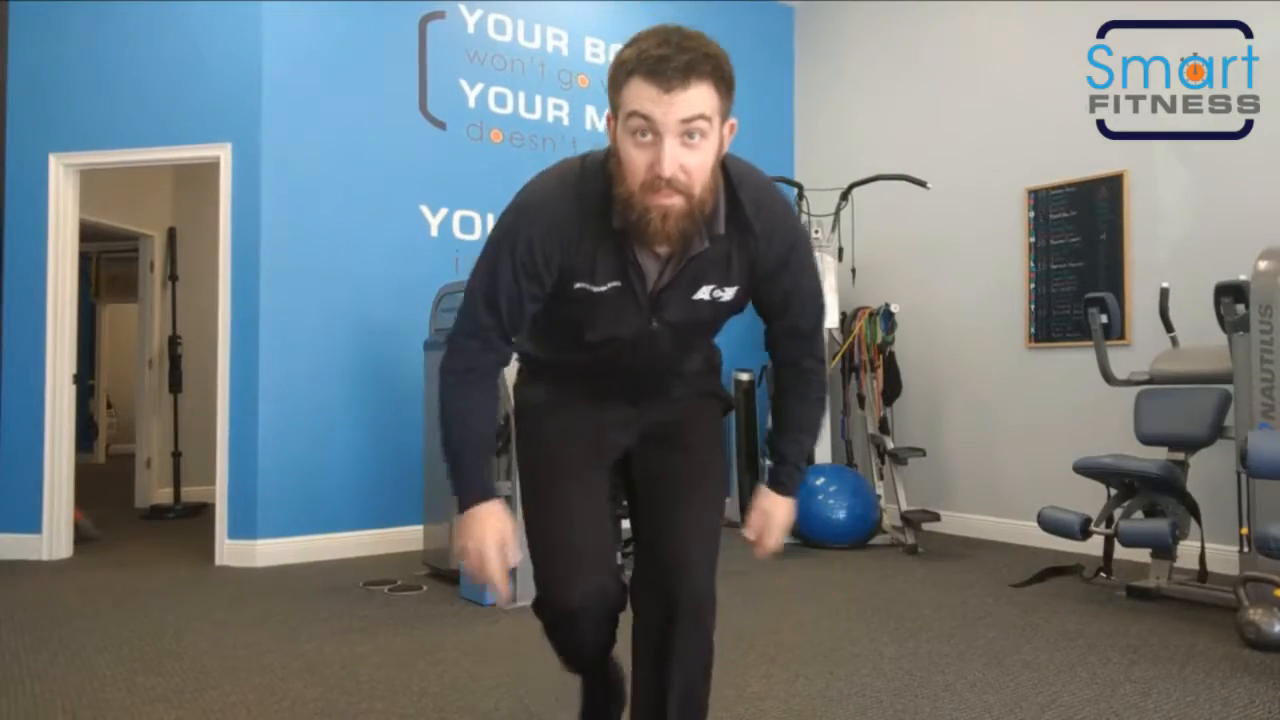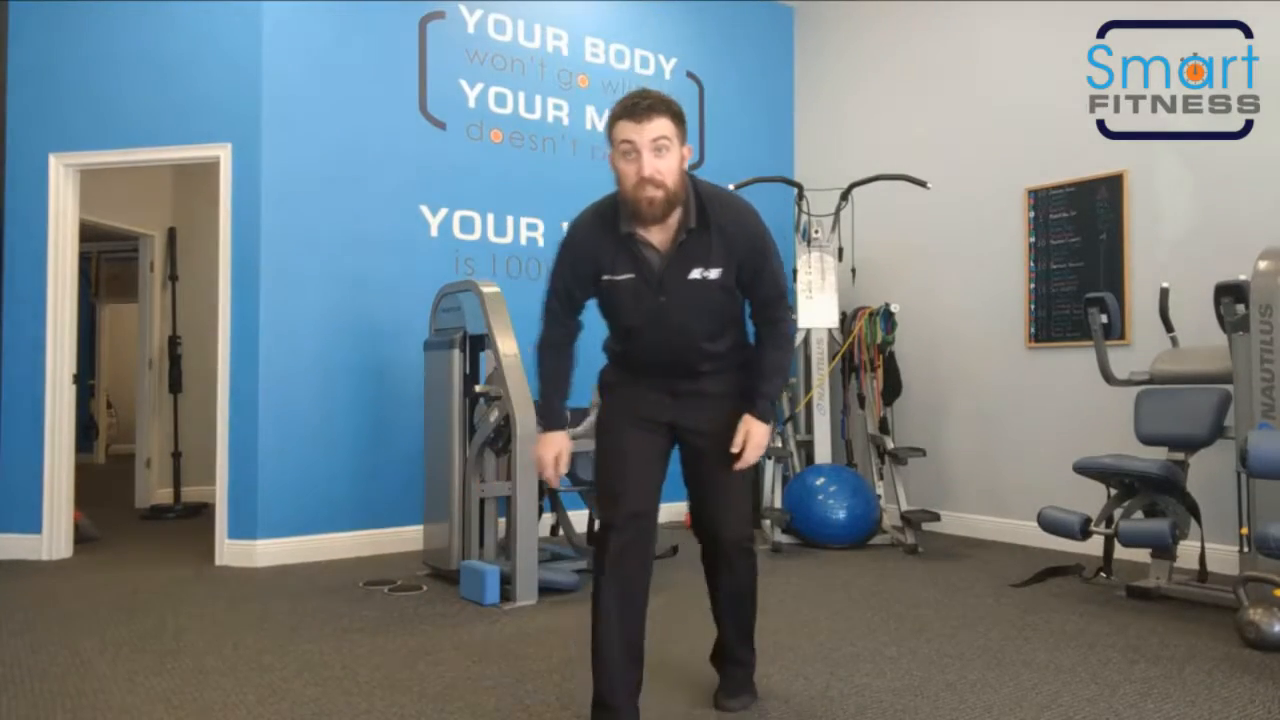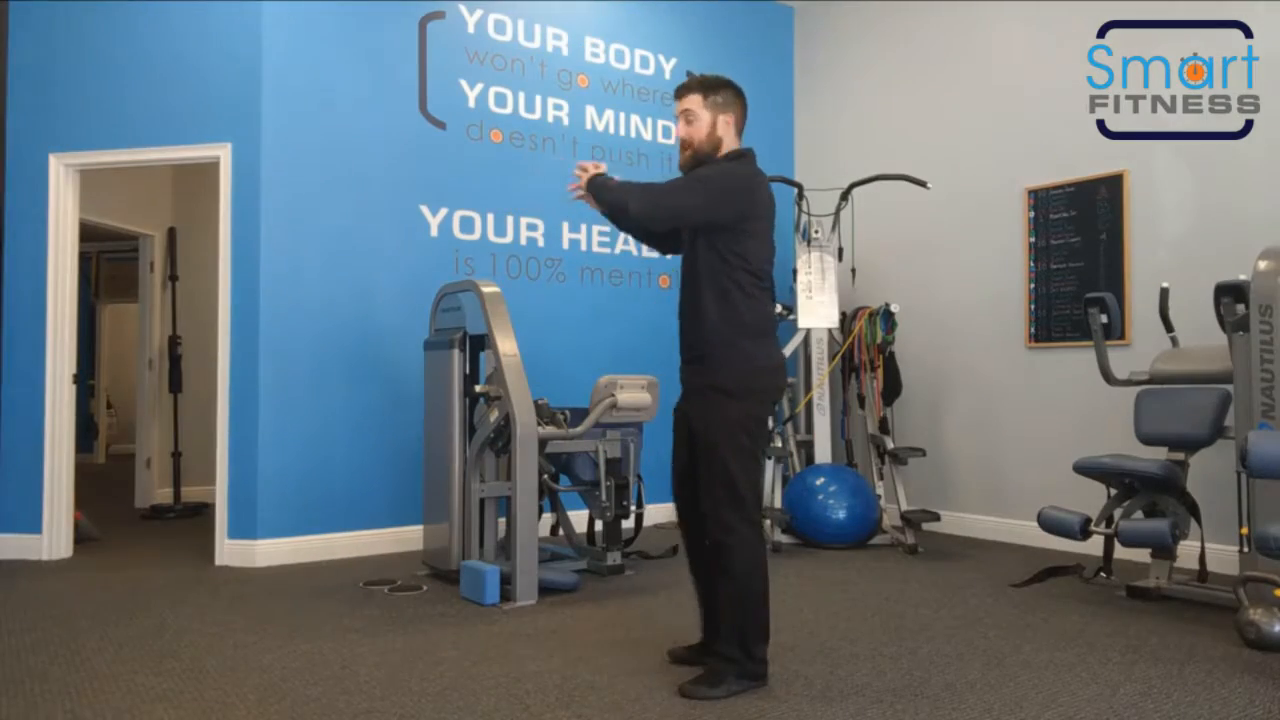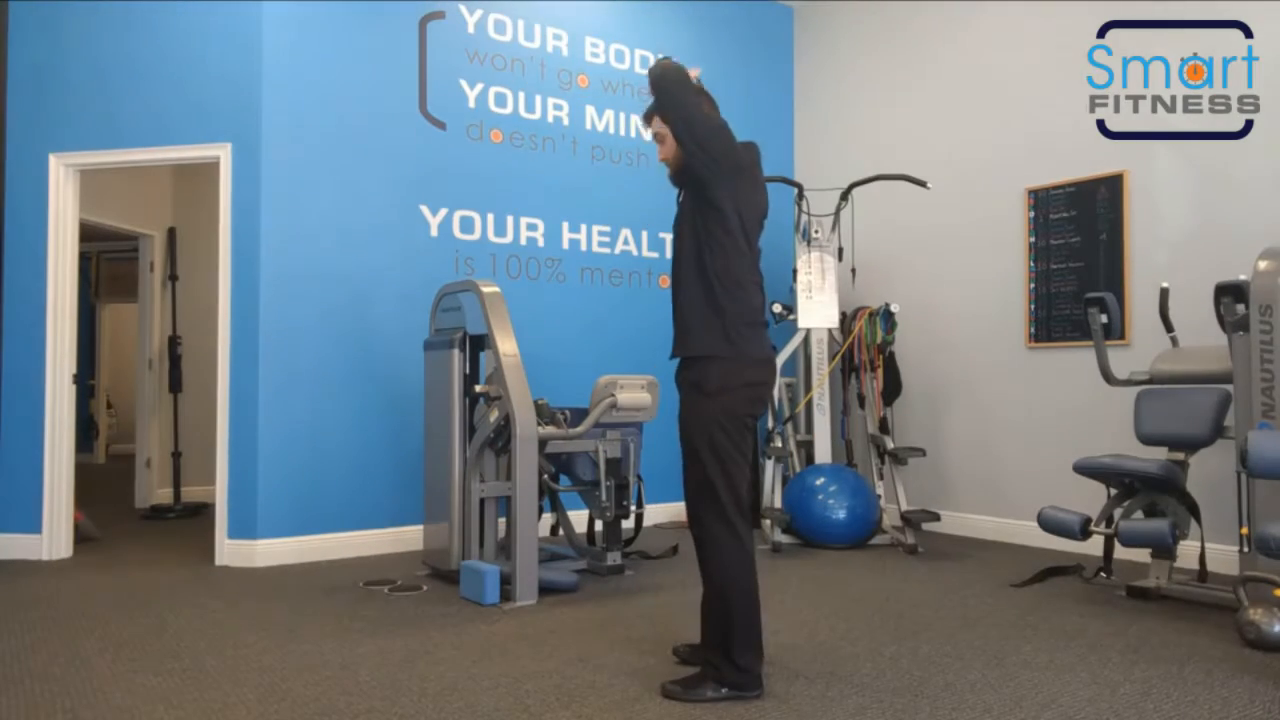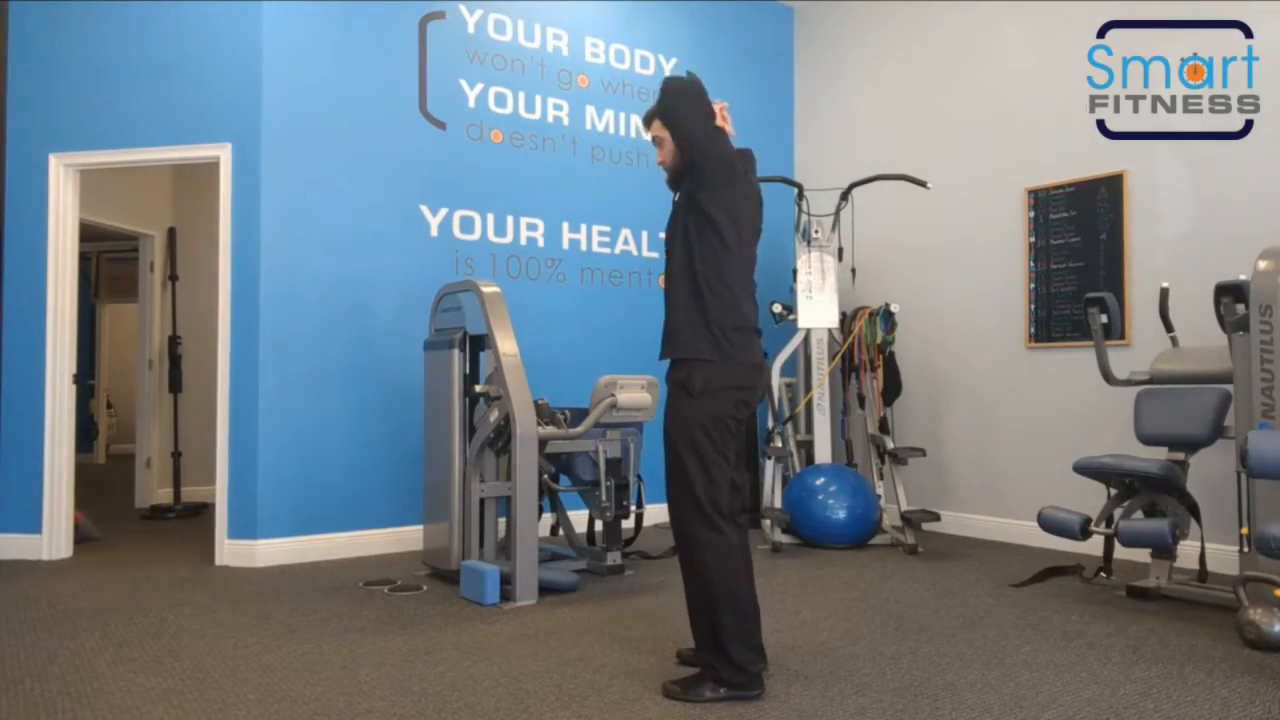
dt=1s
person 1, frame 1
left shoulder: (765, 218)
right shoulder: (549, 208)
left elbow: (799, 350)
right elbow: (476, 347)
left wrist: (782, 478)
right wrist: (477, 495)
left hip: (681, 403)
right hip: (565, 400)
left knee: (681, 597)
right knee: (575, 596)
person 1, frame 2
left shoulder: (735, 221)
right shoulder: (590, 233)
left elbow: (774, 321)
right elbow: (560, 329)
left wrist: (761, 408)
right wrist: (551, 422)
left hip: (720, 391)
right hip: (633, 392)
left knee: (729, 534)
right knee: (623, 531)
left ankle: (736, 663)
person 1, frame 3
left shoulder: (737, 183)
right shoulder: (716, 184)
left elbow: (651, 204)
right elbow: (669, 233)
left wrist: (599, 186)
right wrist: (608, 199)
left hip: (737, 379)
right hip: (712, 376)
left knee: (731, 517)
right knee: (700, 512)
left ankle: (745, 659)
right ankle: (722, 638)
person 1, frame 4
left shoulder: (723, 164)
right shoulder: (730, 174)
left elbow: (666, 80)
left wrist: (676, 88)
right wrist: (684, 99)
left hip: (722, 368)
right hip: (732, 363)
left knee: (719, 518)
right knee: (723, 513)
left ankle: (735, 670)
right ankle: (727, 644)
person 1, frame 5
left shoulder: (716, 172)
right shoulder: (726, 179)
left elbow: (682, 91)
left wrist: (706, 123)
right wrist: (705, 125)
left hip: (710, 371)
right hip: (726, 365)
left knee: (703, 517)
right knee: (718, 513)
left ankle: (735, 669)
right ankle: (732, 646)
